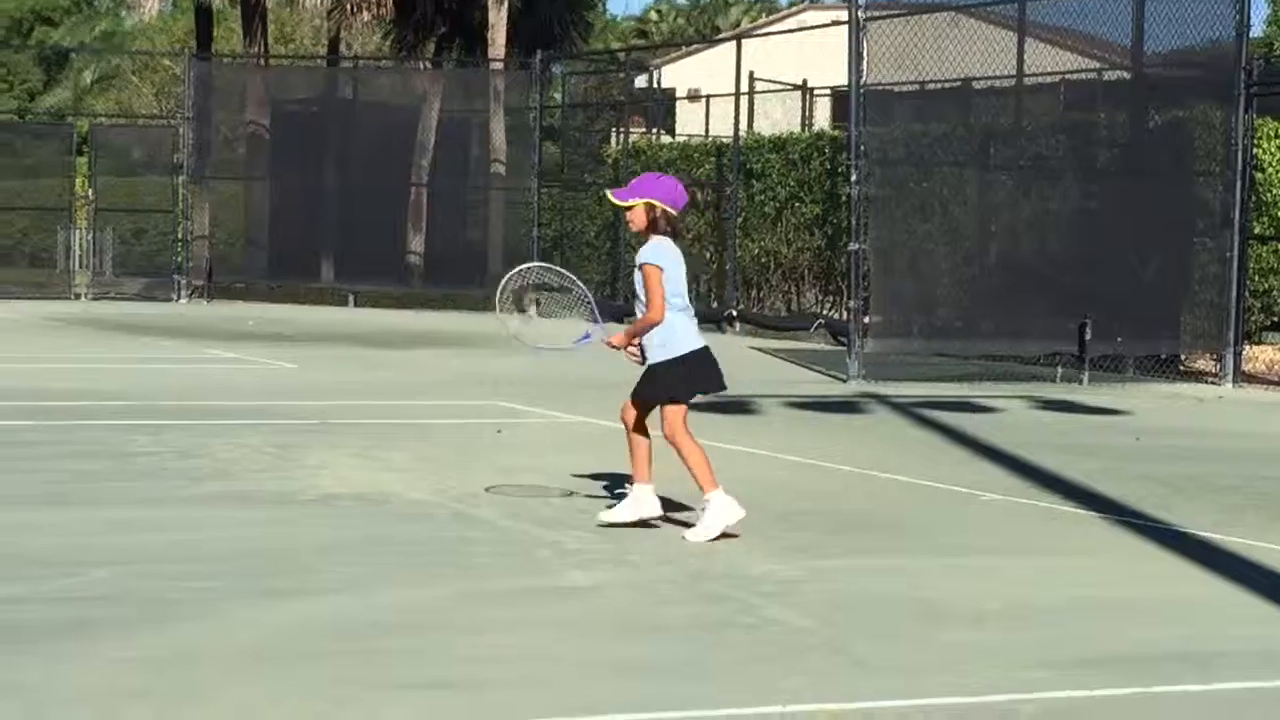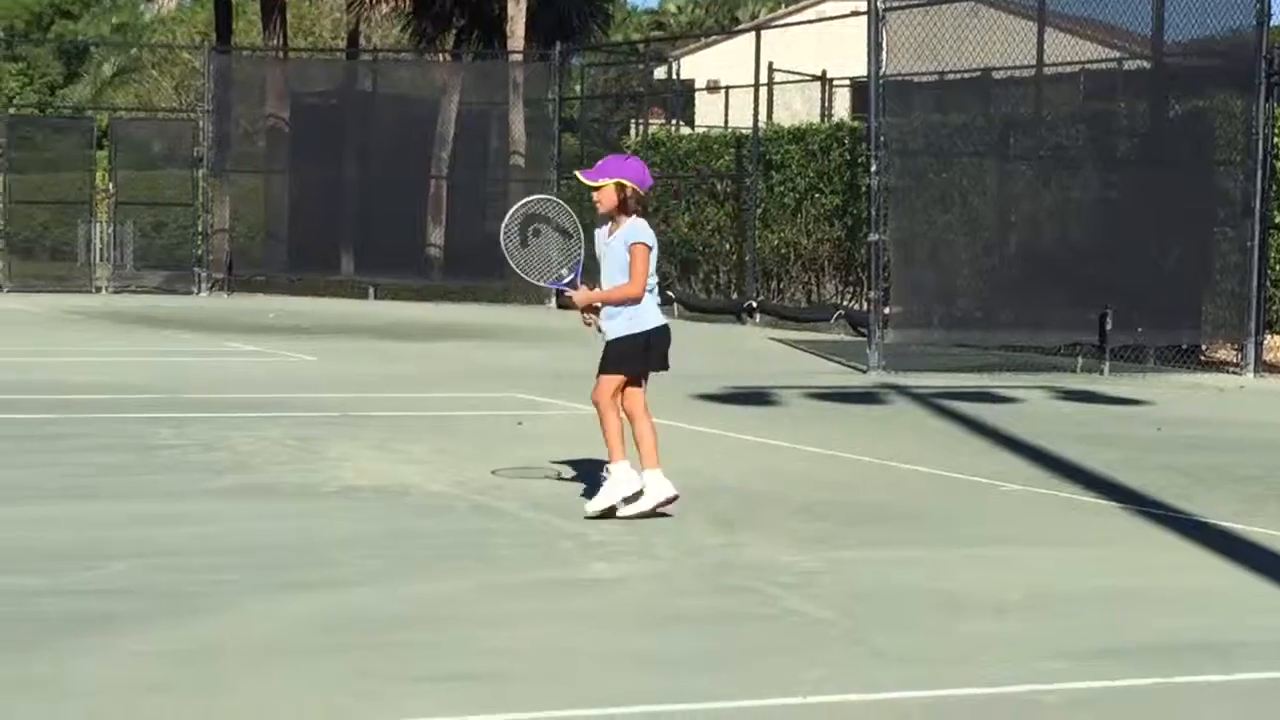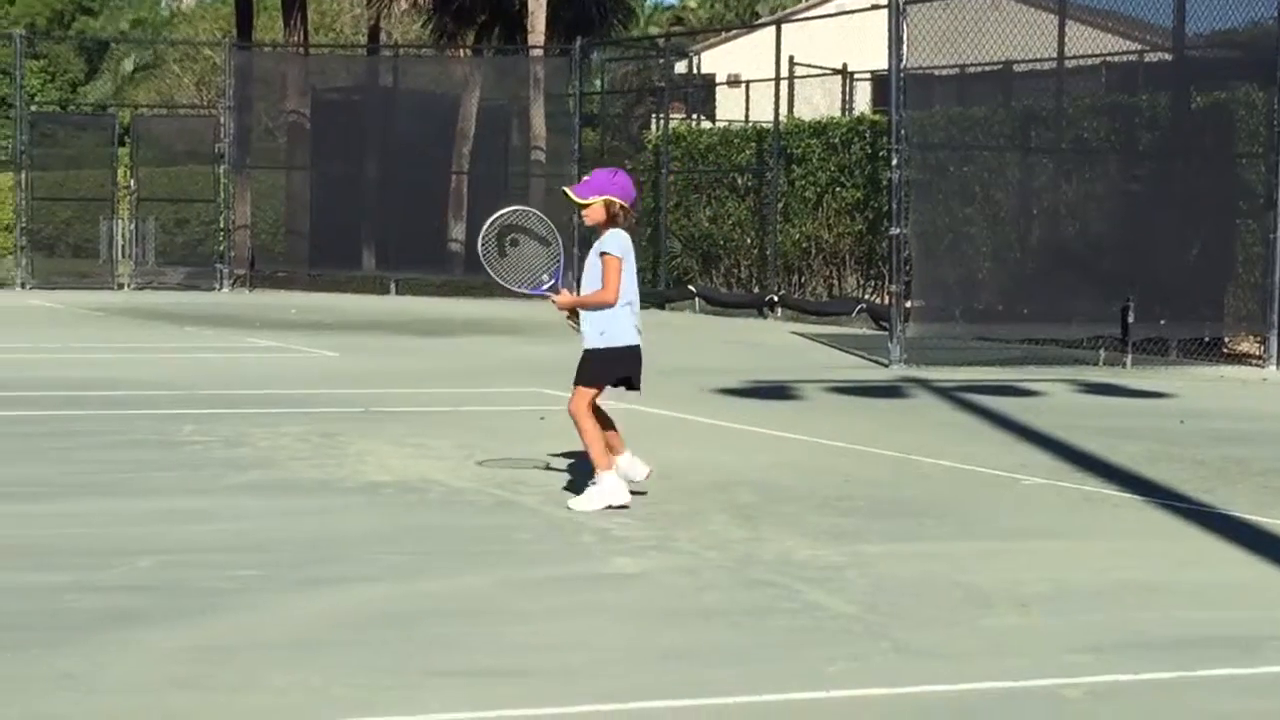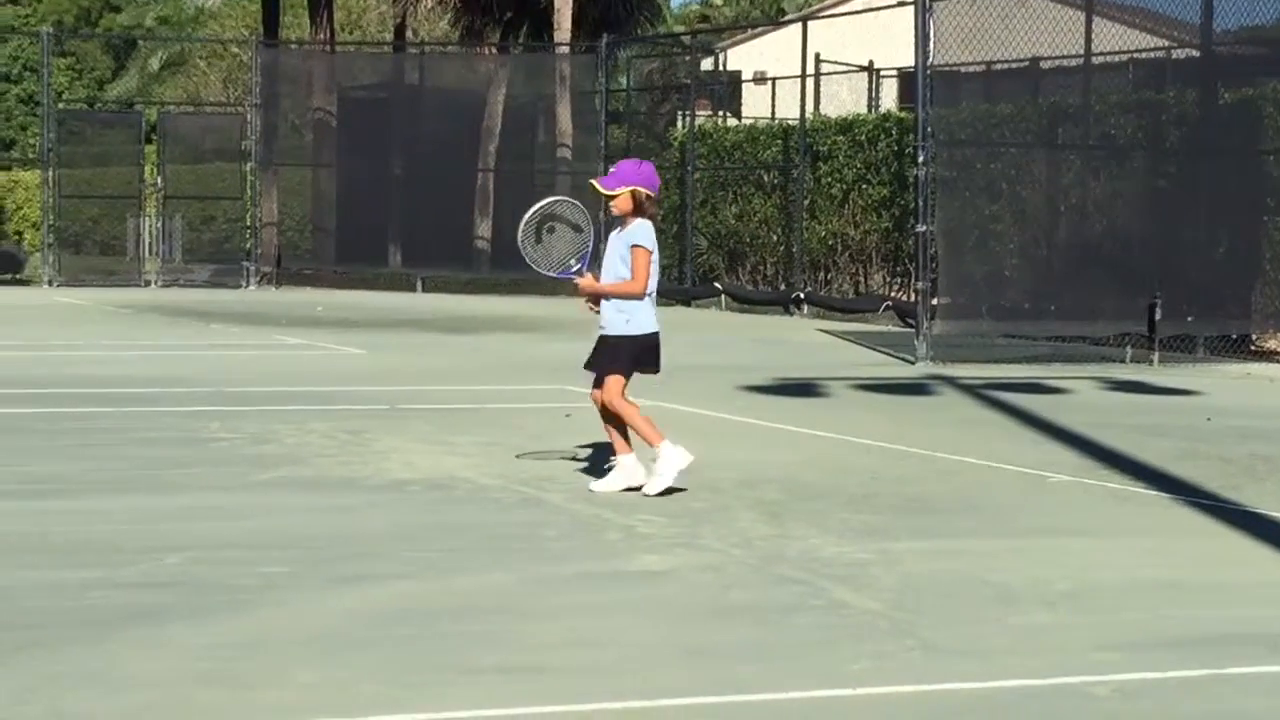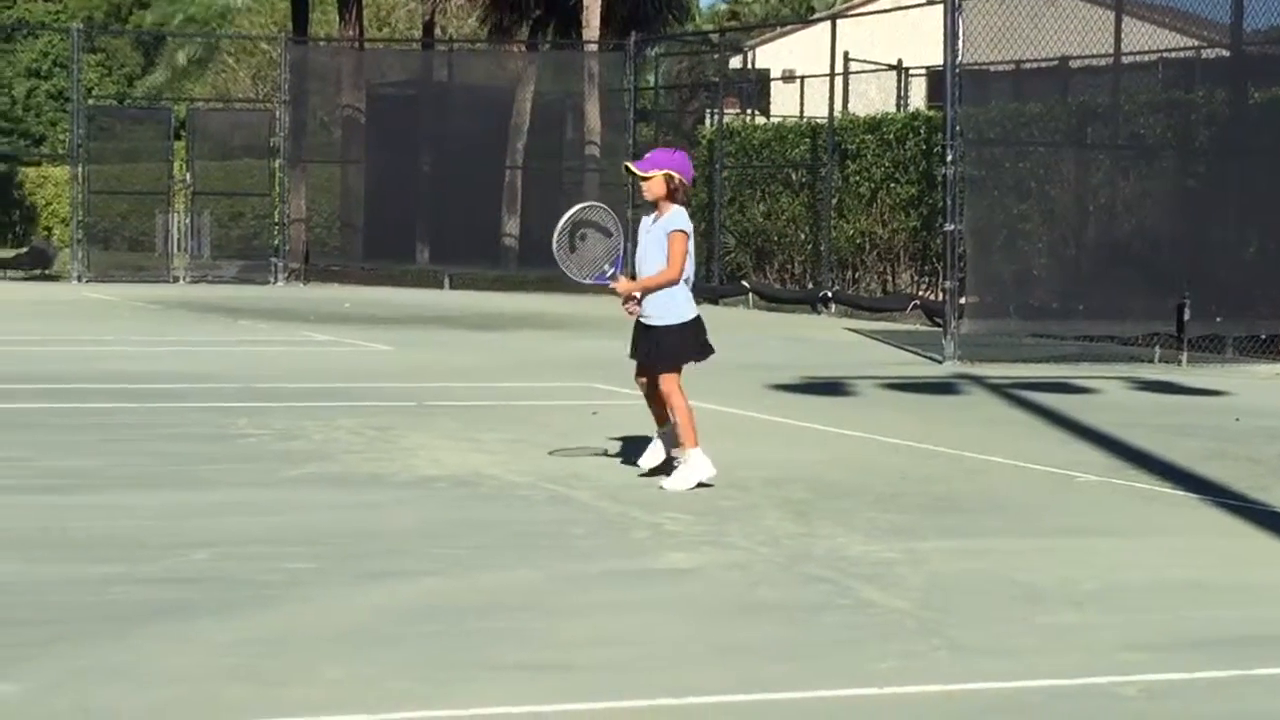
dt=0.3s
person 1, frame 1
left shoulder: (651, 252)
right shoulder: (663, 250)
left elbow: (655, 313)
left wrist: (626, 337)
right wrist: (637, 340)
left hip: (677, 355)
right hip: (668, 355)
left knee: (674, 429)
right knee: (631, 416)
left ankle: (720, 505)
right ankle: (643, 496)
person 1, frame 2
left shoulder: (638, 231)
right shoulder: (604, 232)
left elbow: (635, 289)
left wrist: (591, 298)
right wrist: (592, 300)
left hip: (639, 330)
right hip: (623, 332)
left knee: (605, 395)
right knee: (632, 404)
left ankle: (619, 474)
right ankle: (654, 482)
person 1, frame 3
left shoulder: (613, 241)
right shoulder: (605, 241)
left elbow: (609, 296)
left wrist: (571, 303)
right wrist: (579, 311)
left hip: (614, 343)
right hip: (603, 342)
left knee: (579, 406)
right knee: (584, 406)
left ankle: (609, 484)
right ankle: (624, 462)
person 1, frame 4
left shoulder: (640, 233)
right shoulder: (620, 232)
left elbow: (638, 286)
left wrist: (595, 287)
right wrist: (598, 295)
left hip: (632, 332)
right hip: (616, 330)
left knee: (611, 396)
right knee: (599, 395)
left ankle: (667, 452)
right ankle: (627, 466)
person 1, frame 5
left shoulder: (677, 220)
right shoulder: (648, 221)
left elbow: (673, 272)
left wrist: (633, 286)
right wrist: (632, 294)
left hip: (673, 319)
right hip: (650, 318)
left knee: (669, 387)
right knee: (645, 380)
left ankle: (695, 460)
right ankle: (665, 438)
